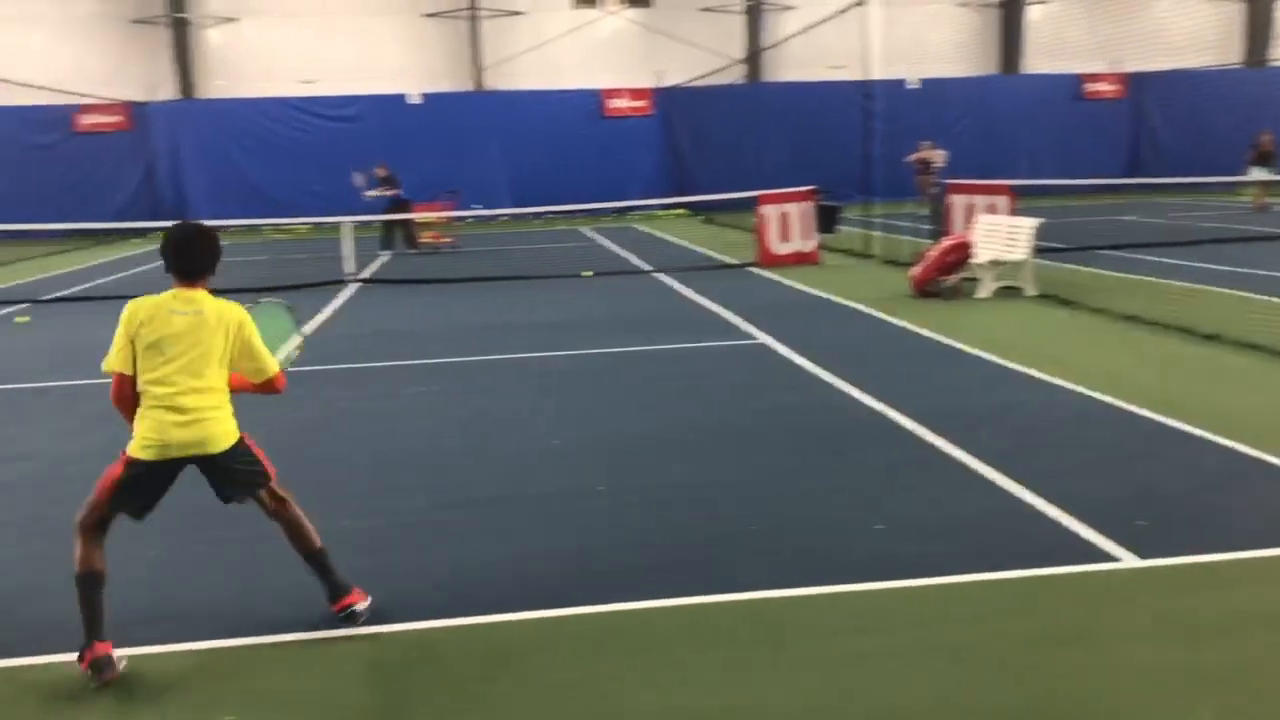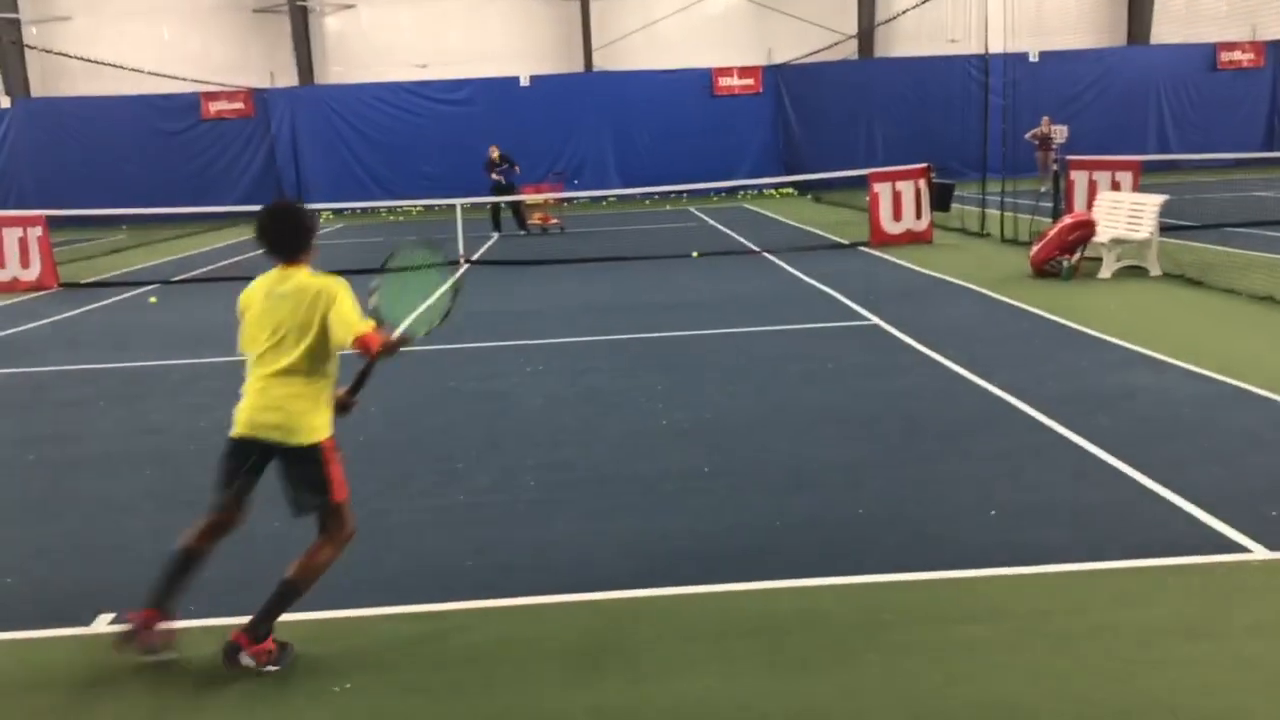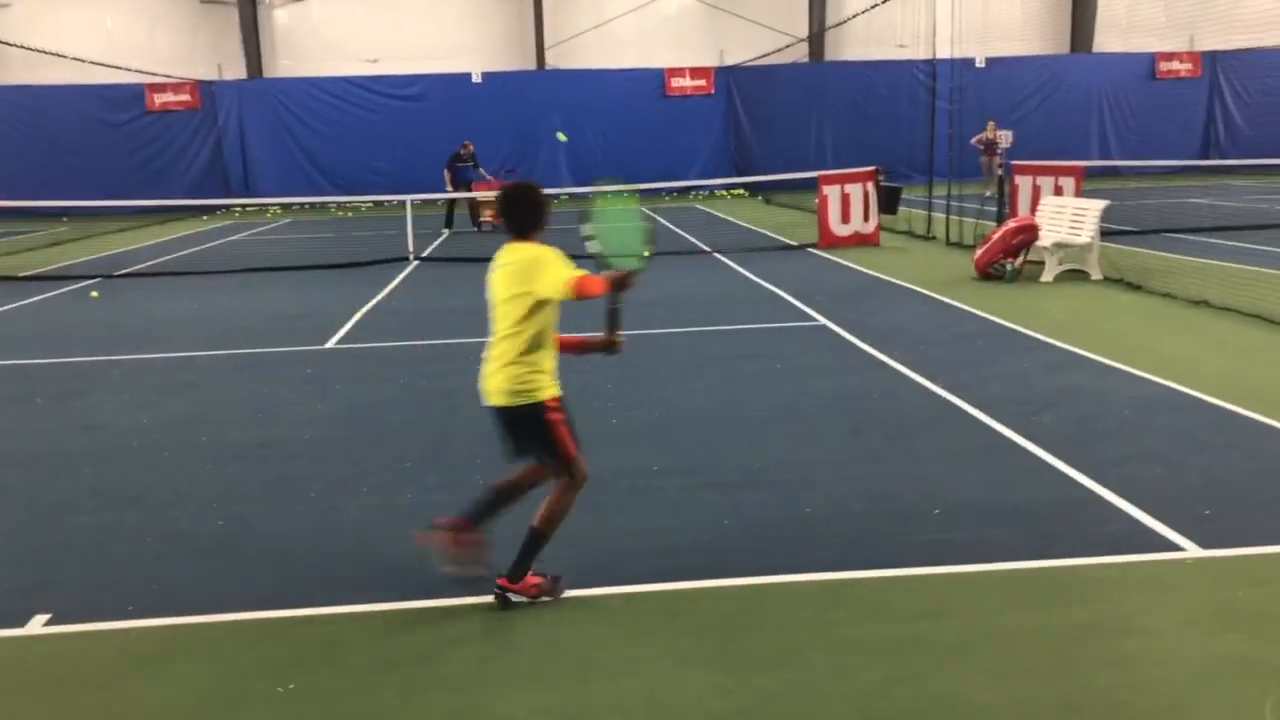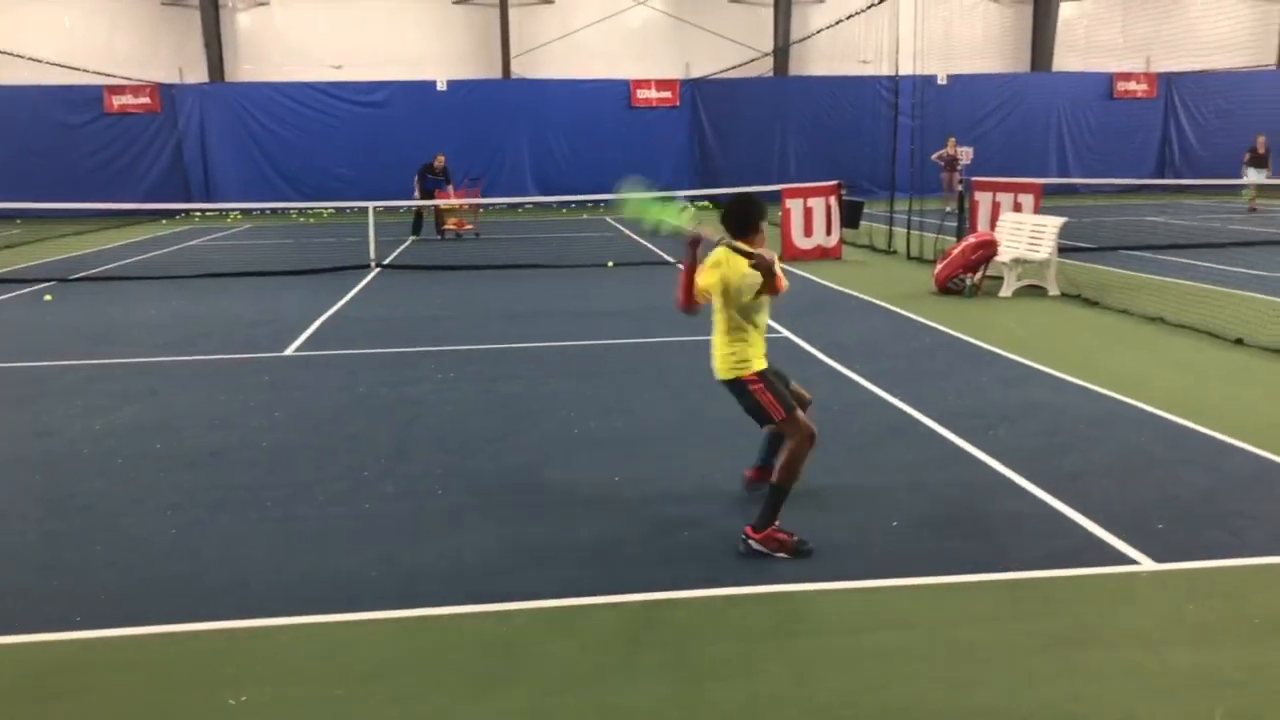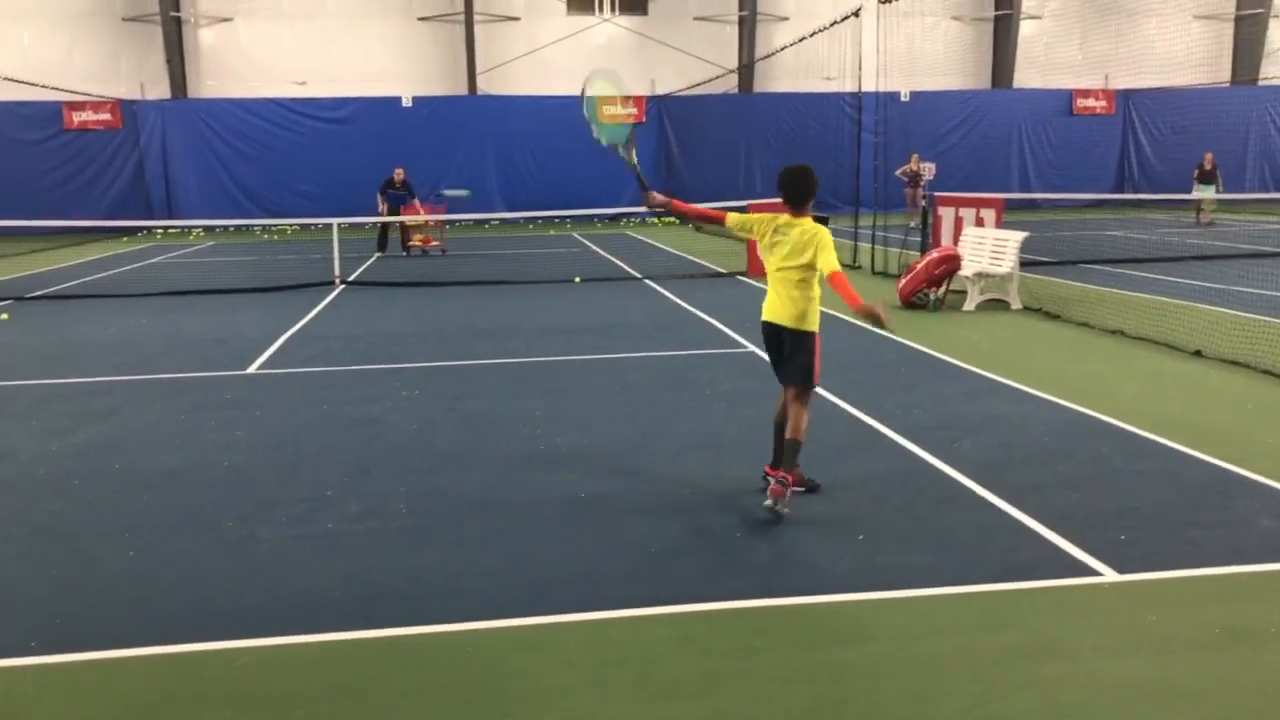
dt=0.5s
person 1, frame 1
left shoulder: (136, 312)
right shoulder: (234, 316)
left elbow: (121, 393)
right elbow: (273, 383)
left hip: (155, 442)
right hip: (218, 435)
left knee: (89, 527)
right knee: (280, 504)
left ankle: (96, 647)
right ankle: (342, 597)
person 1, frame 2
left shoulder: (251, 294)
right shoulder: (329, 288)
right elbow: (368, 344)
right wrist: (390, 341)
left hip: (251, 421)
right hip: (303, 427)
left knee: (220, 518)
right knee: (338, 530)
left ankle: (150, 616)
right ankle: (255, 638)
person 1, frame 3
left shoulder: (500, 264)
right shoulder: (538, 258)
right elbow: (583, 288)
left wrist: (591, 344)
right wrist: (612, 282)
left hip: (500, 383)
right hip: (528, 388)
left knee: (543, 466)
right knee: (573, 475)
left ankle: (460, 527)
right ankle: (516, 579)
person 1, frame 4
left shoulder: (762, 259)
right shoulder: (719, 261)
left elbow: (776, 286)
right elbow: (689, 305)
left wrist: (768, 267)
right wrist: (690, 262)
left hip: (753, 360)
right hip: (741, 365)
left knee: (800, 401)
right knee: (802, 434)
left ankle: (762, 472)
right ankle: (761, 531)
person 1, frame 5
left shoulder: (766, 225)
right shoulder: (819, 236)
left elbow: (712, 216)
right elbow: (834, 276)
left wrist: (666, 203)
right wrist: (860, 306)
left hip: (772, 319)
right hip: (802, 323)
left knee: (792, 392)
right knee: (800, 402)
left ankle: (779, 468)
right ankle: (781, 479)
